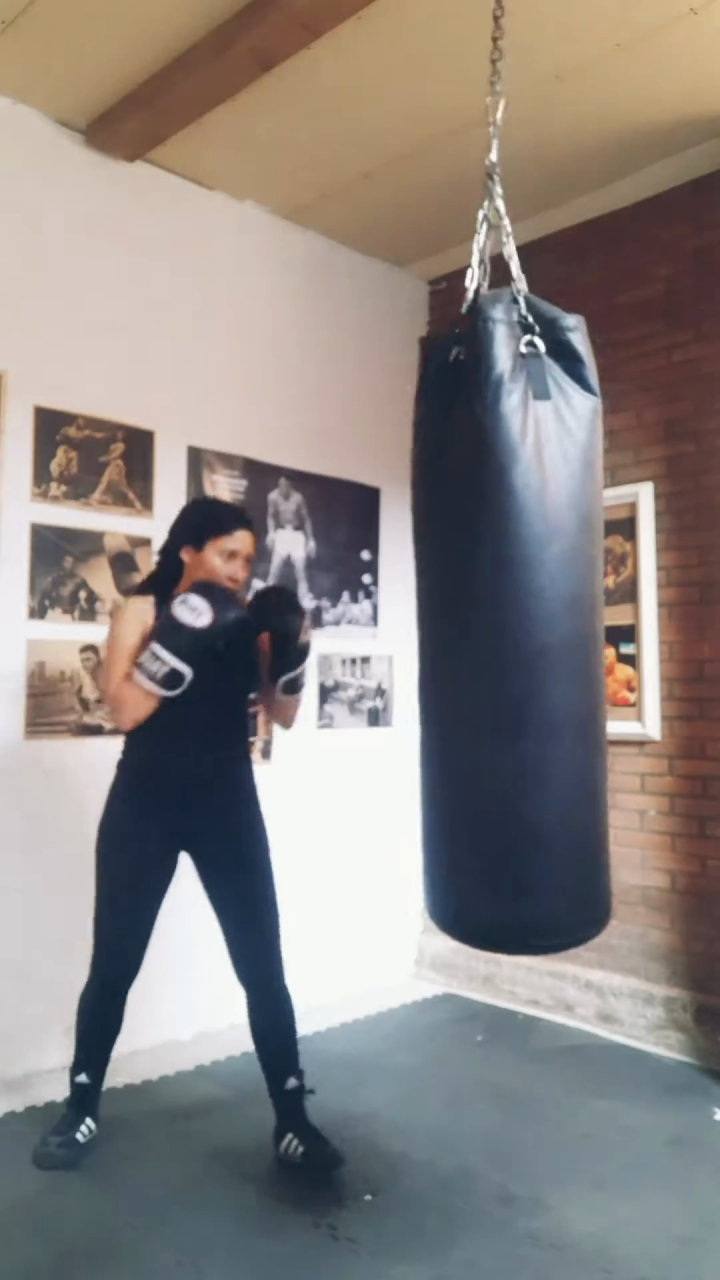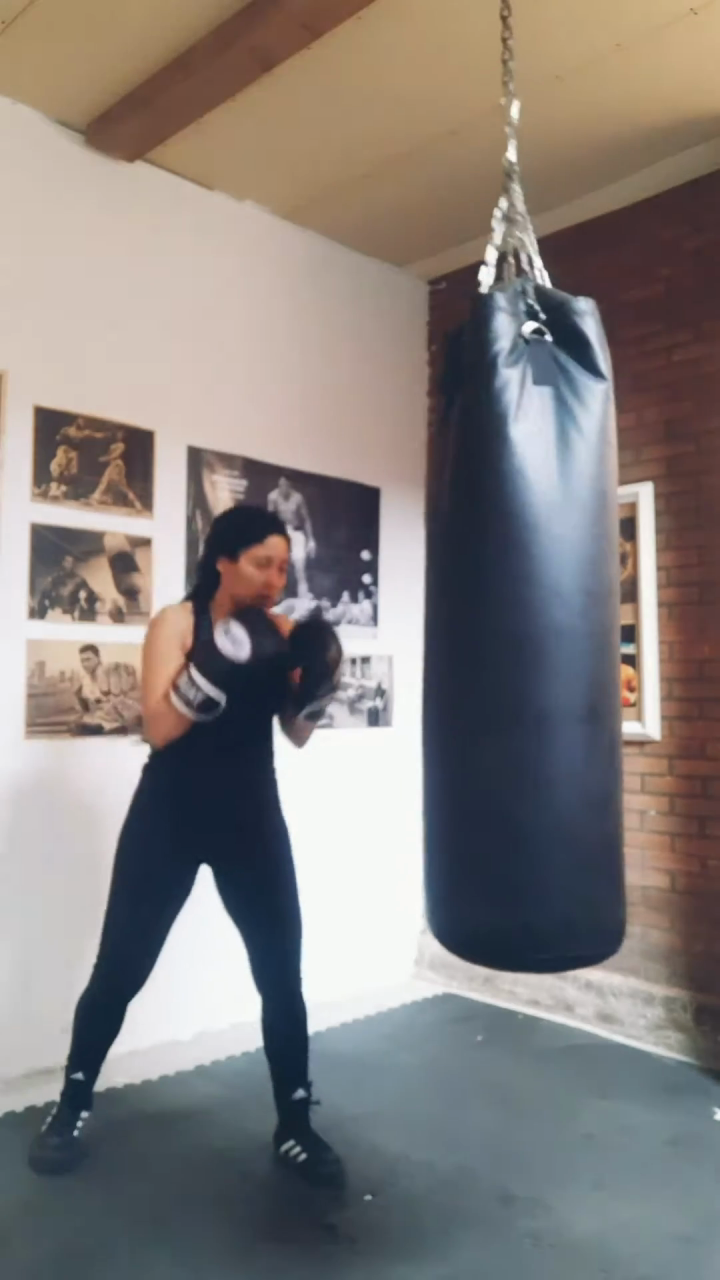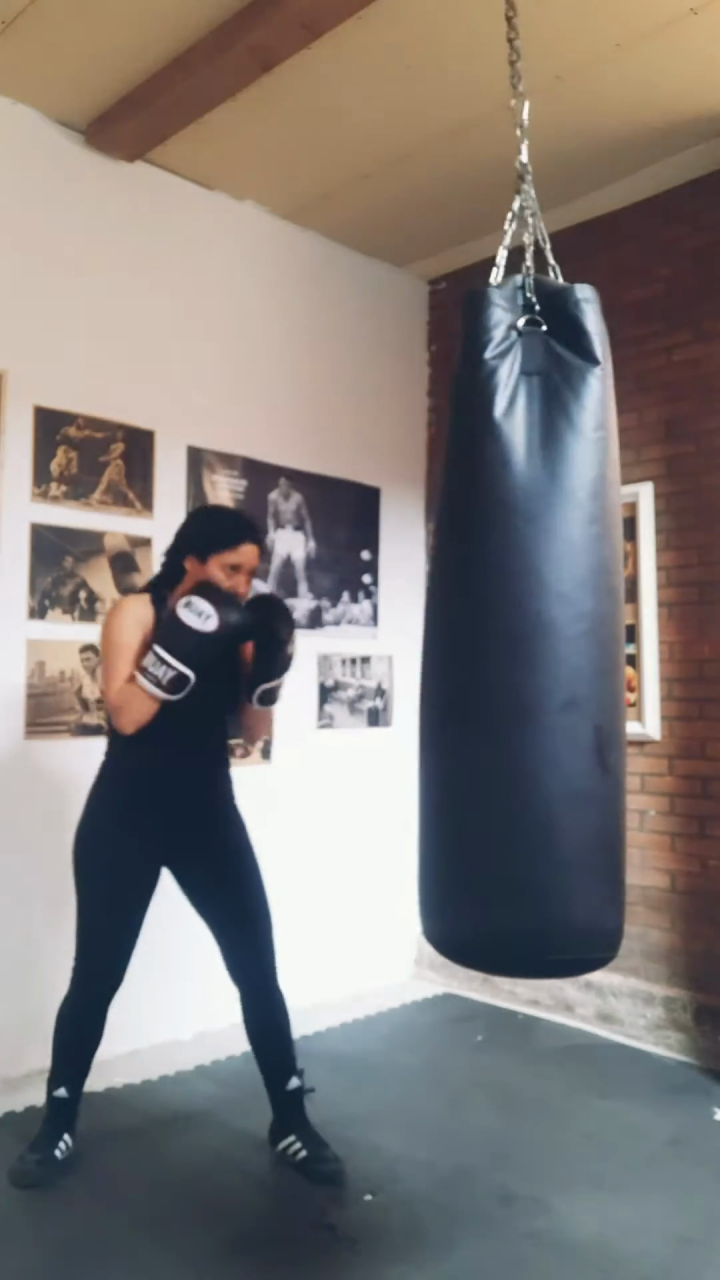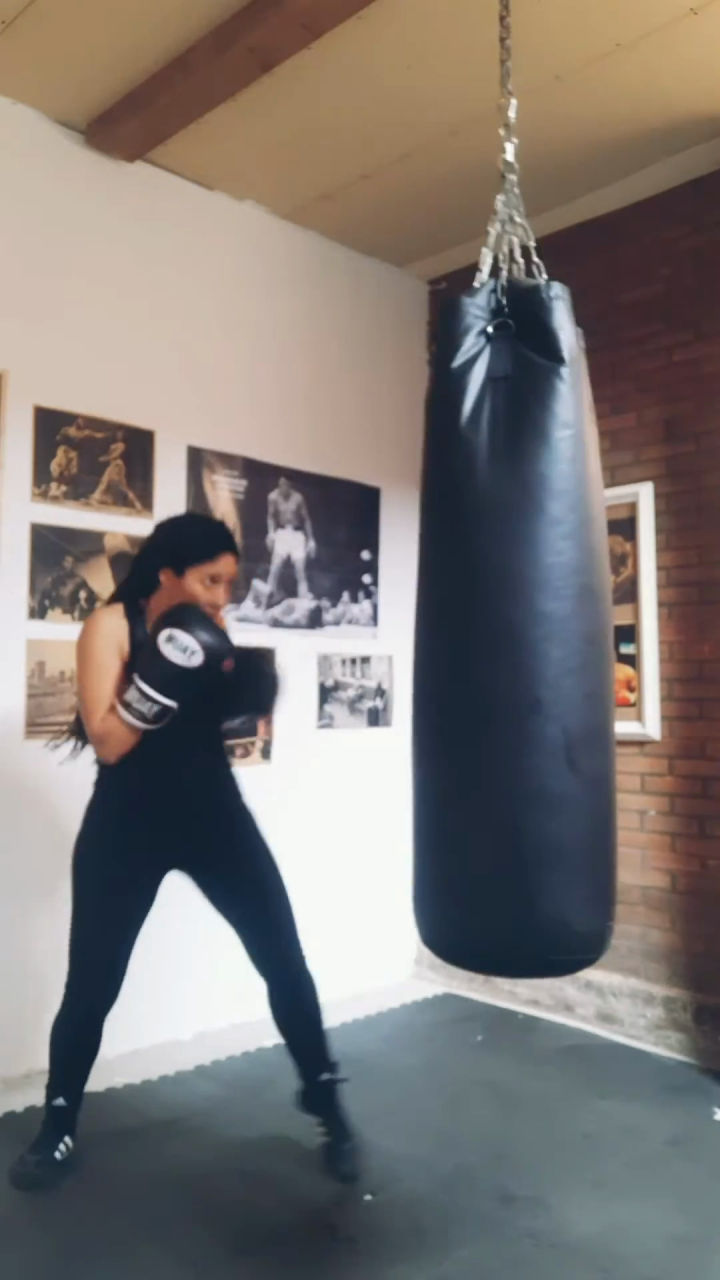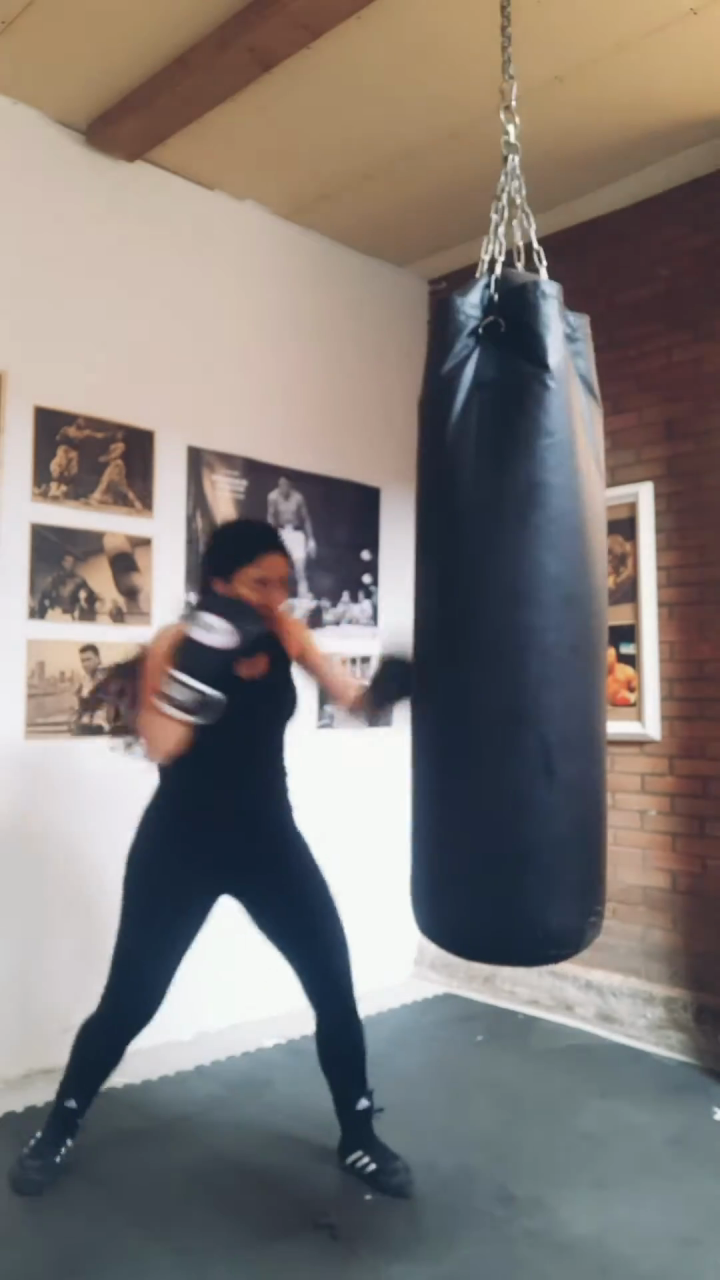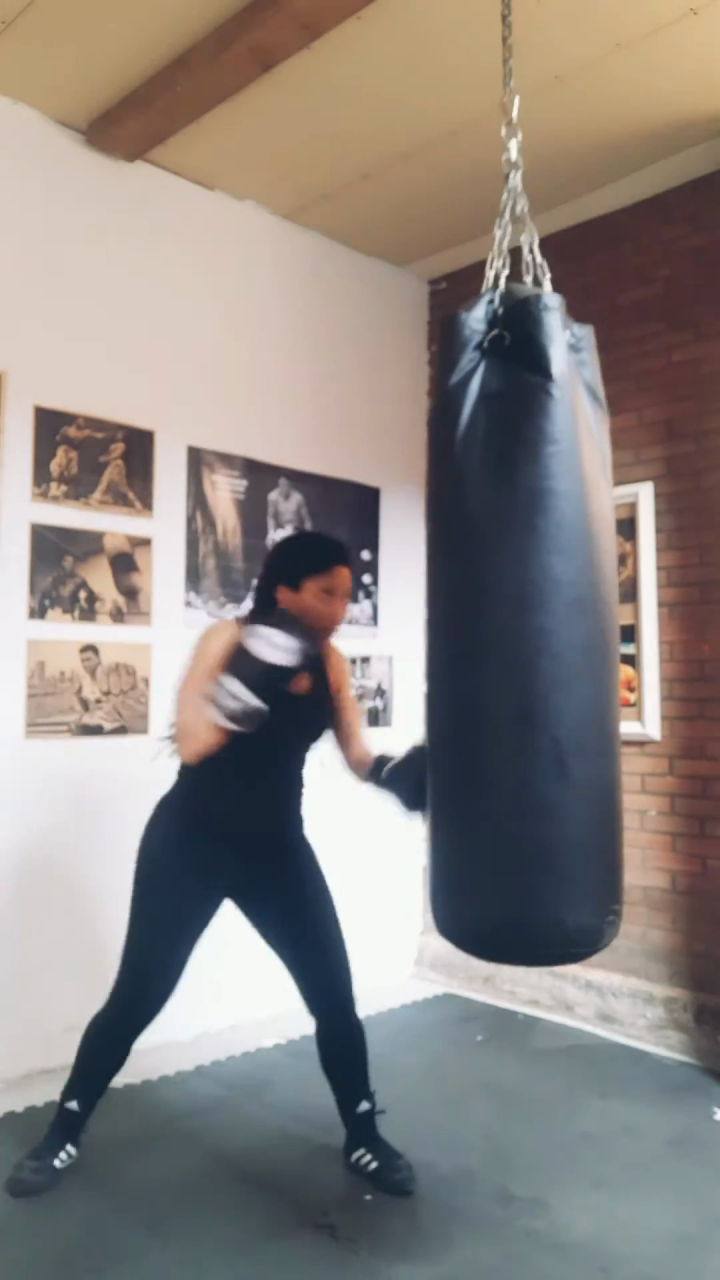
dt=0.3s
person 1, frame 1
left shoulder: (248, 618)
right shoulder: (140, 612)
left elbow: (286, 715)
right elbow: (125, 712)
left wrist: (290, 647)
right wrist: (182, 637)
left hip: (228, 805)
right hip: (145, 807)
left knee: (262, 964)
right knee: (113, 965)
left ankle: (291, 1120)
right ankle: (81, 1110)
person 1, frame 2
left shoulder: (280, 633)
right shoulder: (177, 623)
left elbow: (298, 735)
right elbow: (157, 730)
left wrist: (315, 681)
right wrist: (219, 666)
left hip: (252, 817)
right hip: (169, 817)
left knee: (282, 976)
right knee: (120, 969)
left ankle: (295, 1126)
right ankle: (73, 1107)
person 1, frame 3
left shoulder: (229, 626)
right shoulder: (136, 613)
left elbow: (257, 730)
right elbow: (126, 715)
left wrist: (270, 658)
right wrist: (184, 640)
left hip: (208, 813)
right hip: (126, 816)
left knee: (258, 967)
right knee: (96, 976)
left ankle: (290, 1122)
right ankle: (57, 1127)
person 1, frame 4
left shoulder: (206, 634)
right shoulder: (110, 627)
right elbow: (106, 743)
left wrist: (247, 689)
right wrist: (165, 674)
left hip: (214, 814)
right hip: (126, 824)
left knee: (283, 958)
right knee: (91, 986)
left ankle: (326, 1106)
right ankle: (57, 1130)
person 1, frame 5
left shoulder: (283, 630)
right shoulder: (181, 640)
left elbow: (346, 694)
right elbow: (161, 746)
left wrist: (386, 688)
right wrist: (200, 659)
left hip: (267, 837)
right hip: (179, 842)
left knee: (335, 988)
right knee: (129, 999)
left ankle: (358, 1134)
right ankle: (59, 1130)
person 1, frame 6
left shoulder: (328, 660)
right shoulder: (226, 640)
left elbow: (358, 753)
right elbow: (189, 744)
left wrist: (398, 772)
left hip: (275, 846)
right hip: (187, 840)
left knee: (334, 998)
right knee: (137, 997)
left ankle: (363, 1134)
right ankle: (65, 1135)
